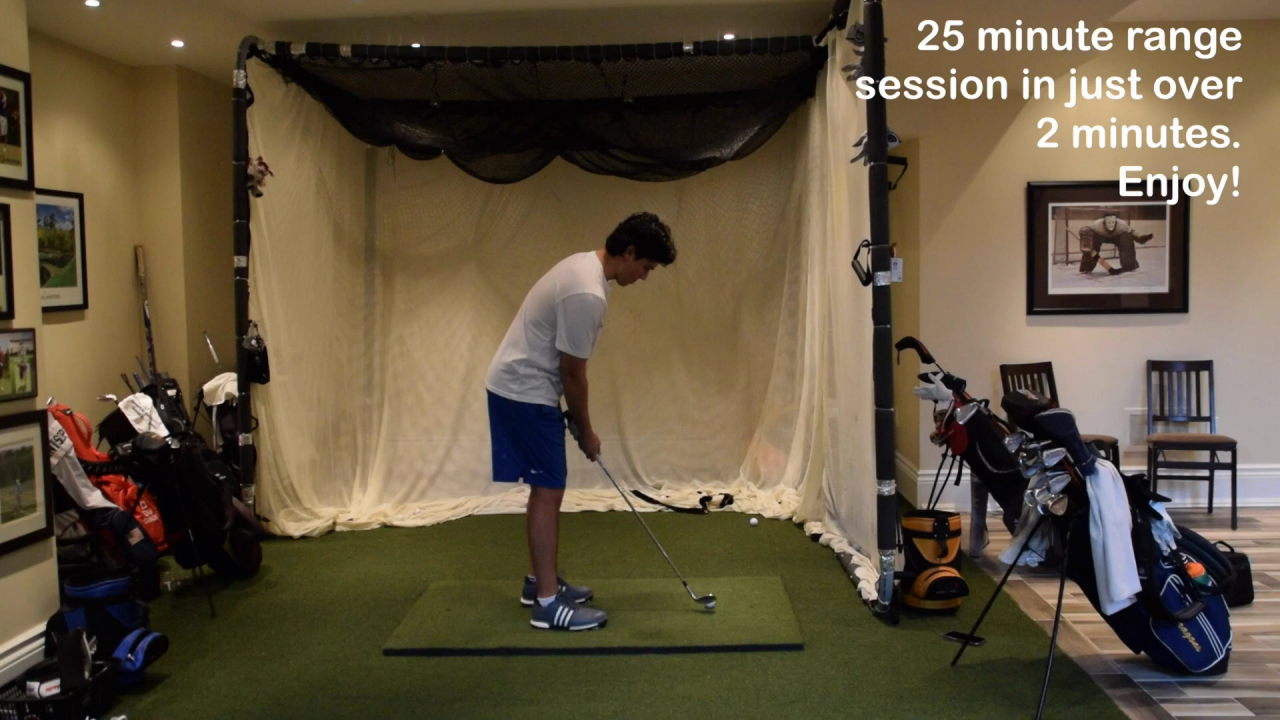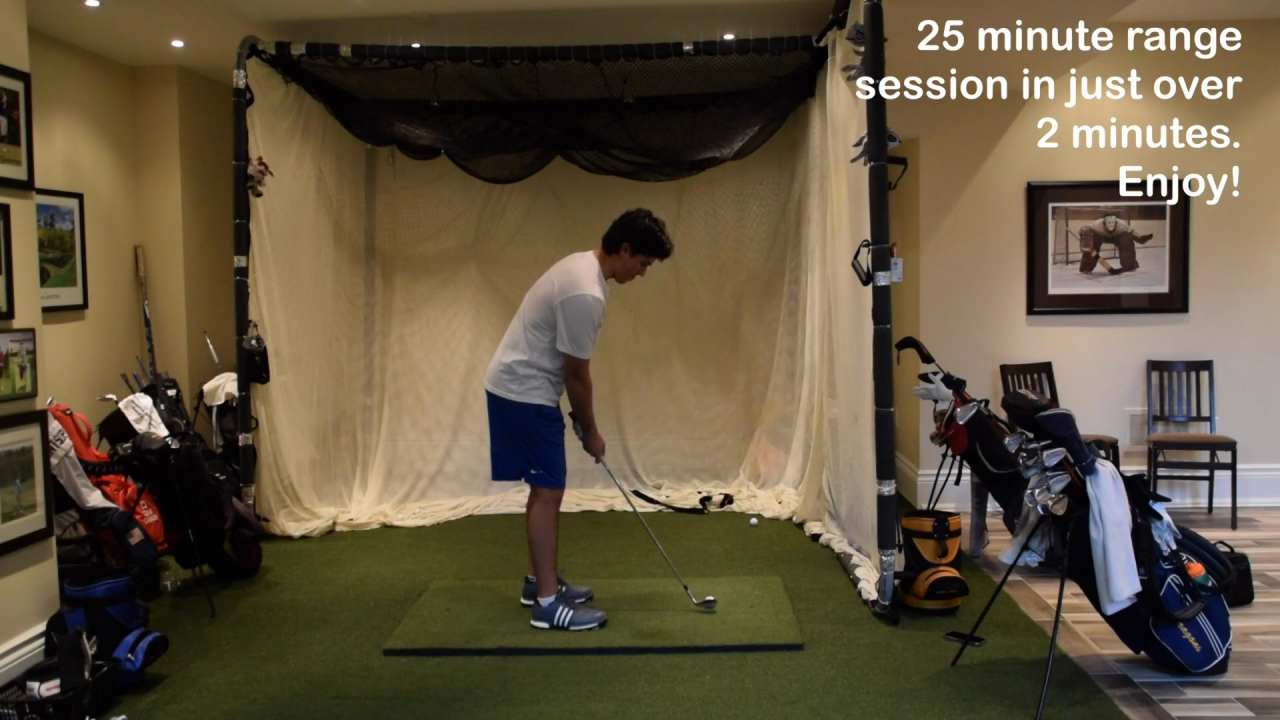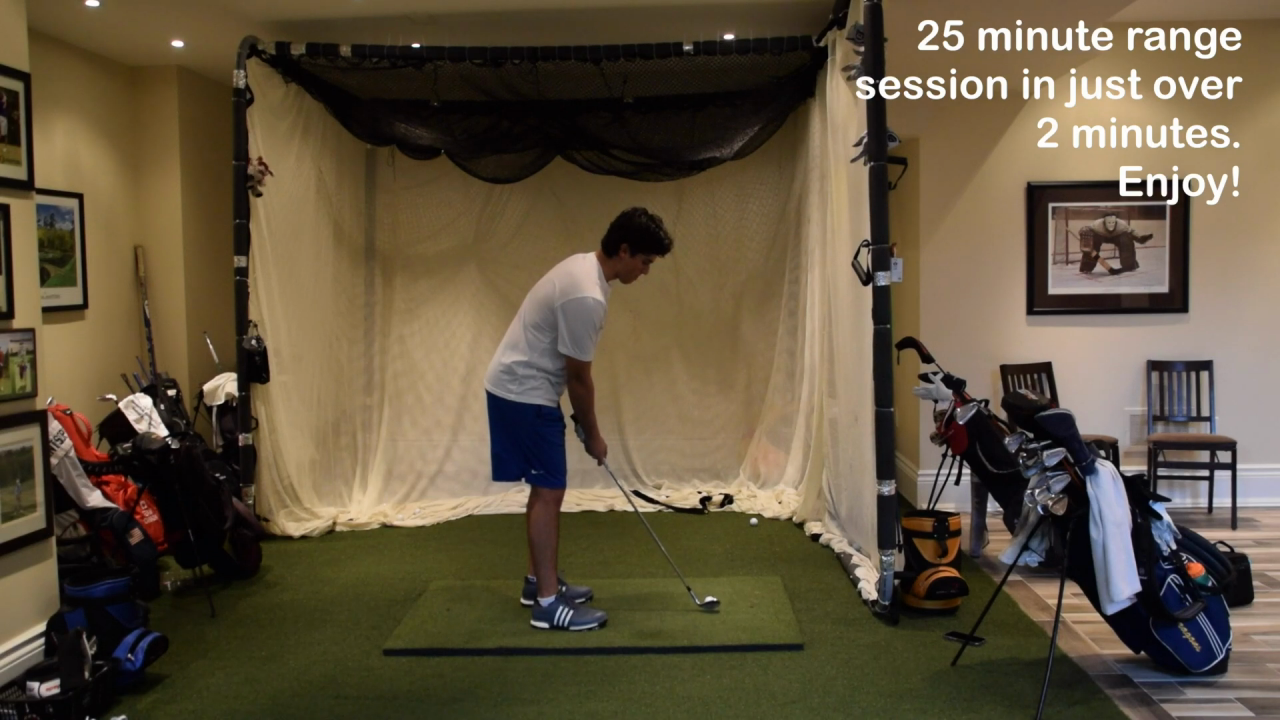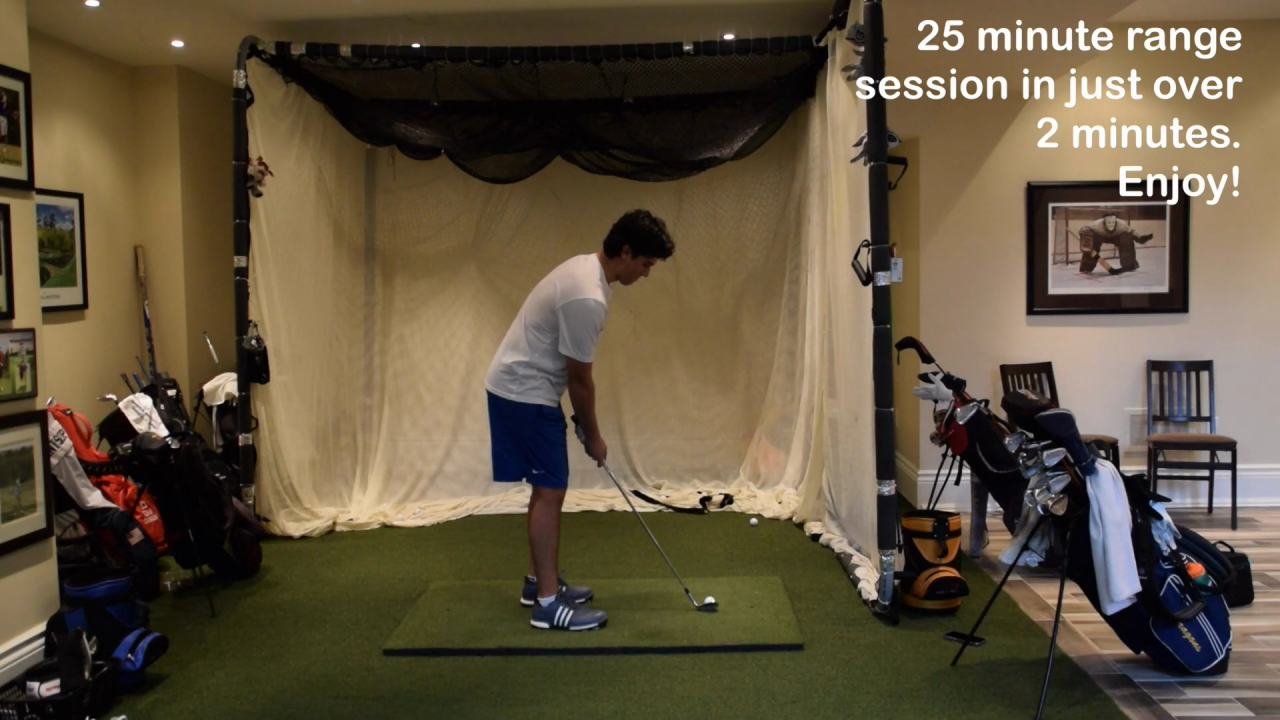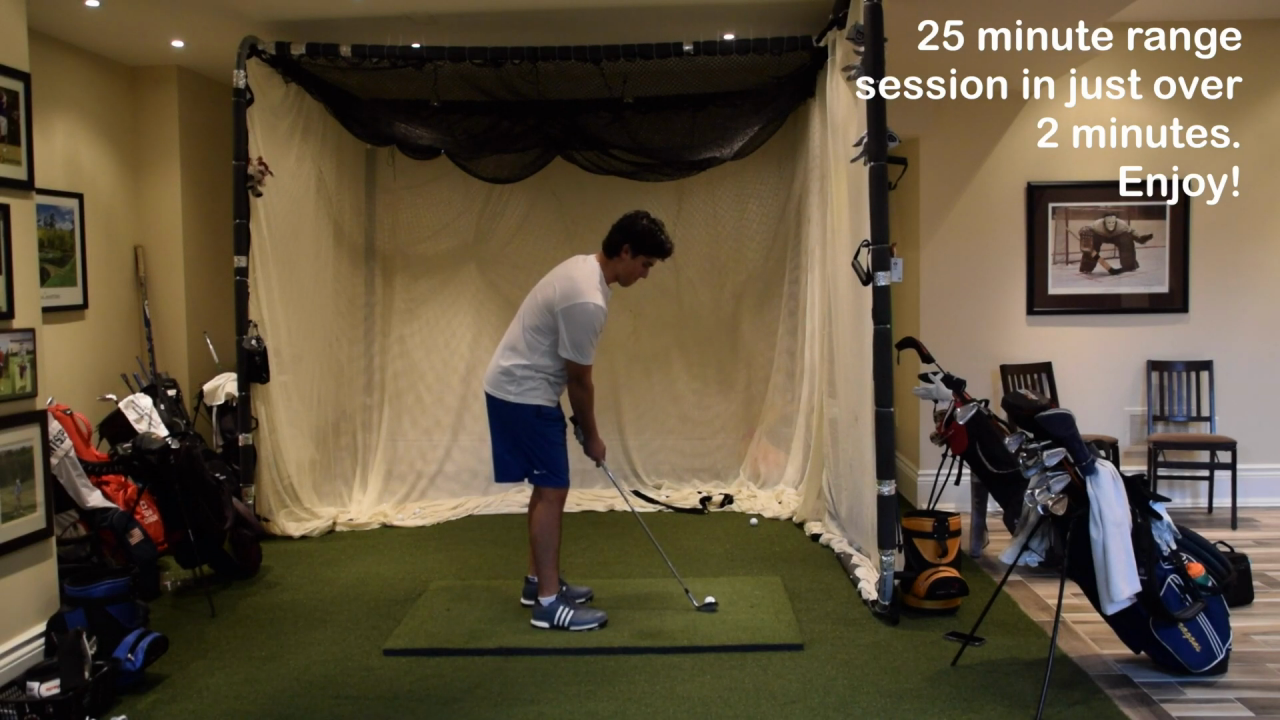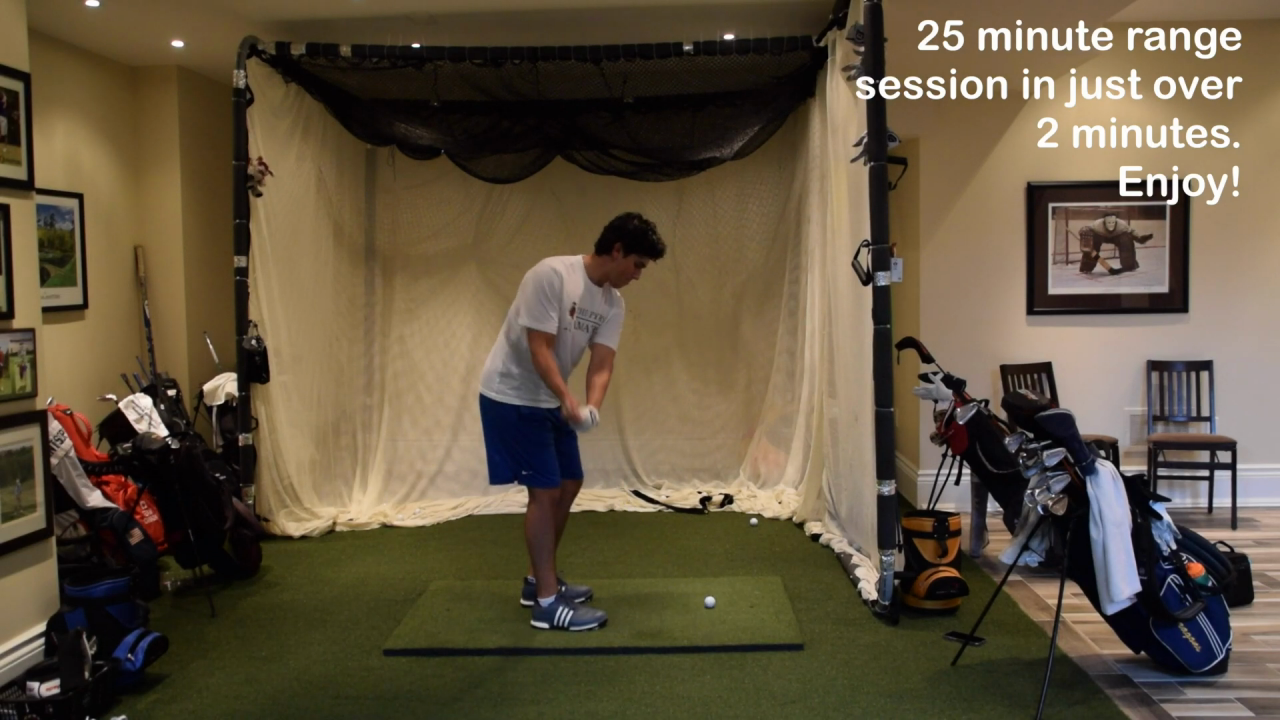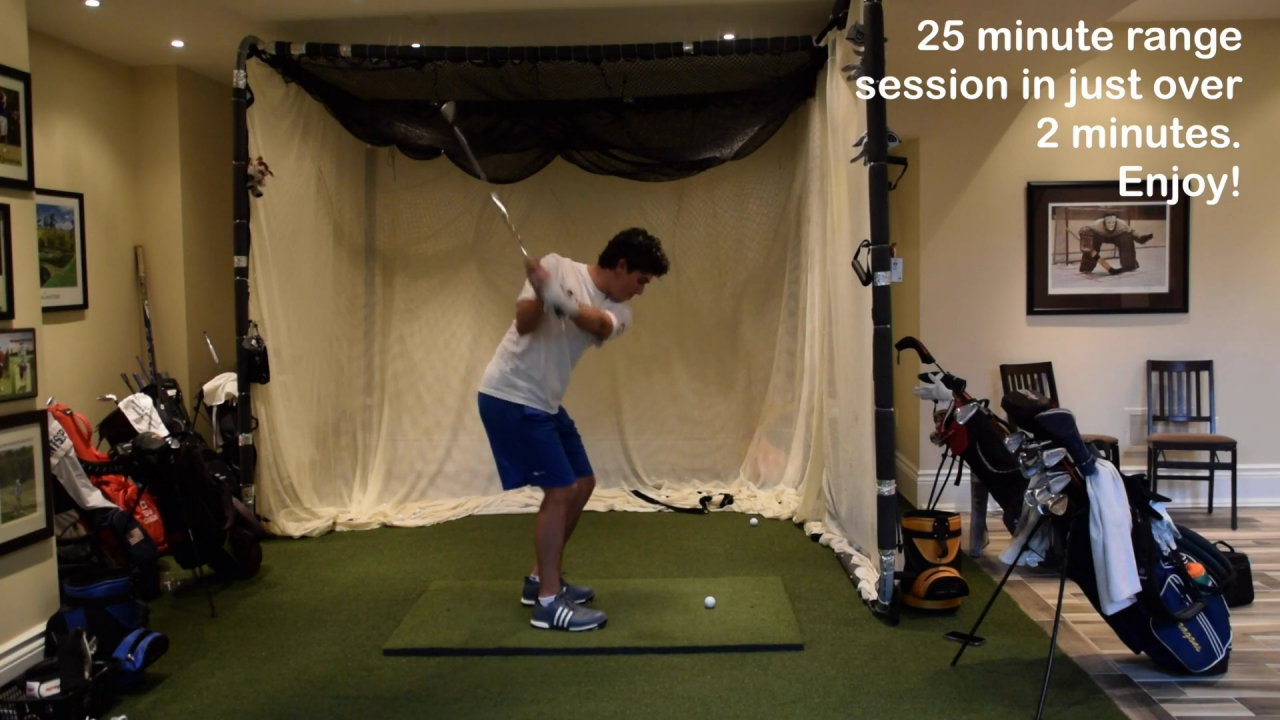
dt=0.4s
person 1, frame 1
left shoulder: (585, 265)
right shoulder: (587, 294)
right elbow: (573, 373)
left wrist: (579, 423)
right wrist: (586, 431)
left hip: (523, 387)
right hip: (524, 392)
left knee: (545, 487)
right knee: (548, 490)
left ankle: (539, 579)
right ankle: (547, 602)
person 1, frame 2
left shoulder: (583, 264)
right shoulder: (586, 295)
right elbow: (576, 374)
left wrist: (582, 422)
right wrist: (590, 432)
left hip: (521, 386)
right hip: (524, 392)
left knee: (544, 489)
right knee: (548, 492)
left ankle: (538, 580)
right ankle: (547, 602)
person 1, frame 3
left shoulder: (584, 266)
right shoulder: (587, 297)
right elbow: (578, 376)
left wrist: (584, 424)
right wrist: (592, 434)
left hip: (522, 387)
right hip: (524, 393)
left knee: (545, 488)
right knee: (549, 491)
left ankle: (539, 580)
right ankle: (548, 601)
person 1, frame 4
left shoulder: (586, 267)
right shoulder: (588, 298)
right elbow: (579, 377)
left wrist: (585, 425)
right wrist: (593, 435)
left hip: (525, 387)
right hip: (525, 393)
left knee: (547, 488)
right knee: (550, 491)
left ankle: (538, 579)
right ankle: (548, 602)
person 1, frame 5
left shoulder: (586, 268)
right shoulder: (587, 301)
right elbow: (578, 379)
left wrist: (586, 424)
right wrist: (591, 434)
left hip: (531, 390)
right hip: (522, 393)
left knee: (548, 487)
right knee: (552, 490)
left ankle: (539, 578)
right ankle: (548, 602)
person 1, frame 6
left shoulder: (613, 305)
right shoulder: (553, 274)
left elbow: (603, 364)
right elbow: (539, 348)
left wrist: (590, 407)
right wrist: (568, 400)
left hip: (548, 401)
right hip: (511, 396)
left knee: (568, 485)
right knee: (545, 491)
left ankle: (540, 579)
right ankle: (548, 602)
person 1, frame 7
left shoulder: (618, 312)
right shoulder: (558, 268)
left elbow: (599, 325)
right elbow: (525, 325)
left wrist: (564, 304)
right wrist: (543, 295)
left hip: (542, 401)
right hip: (509, 397)
left knee: (580, 485)
right knee: (563, 488)
left ankle: (540, 578)
right ankle: (549, 603)
